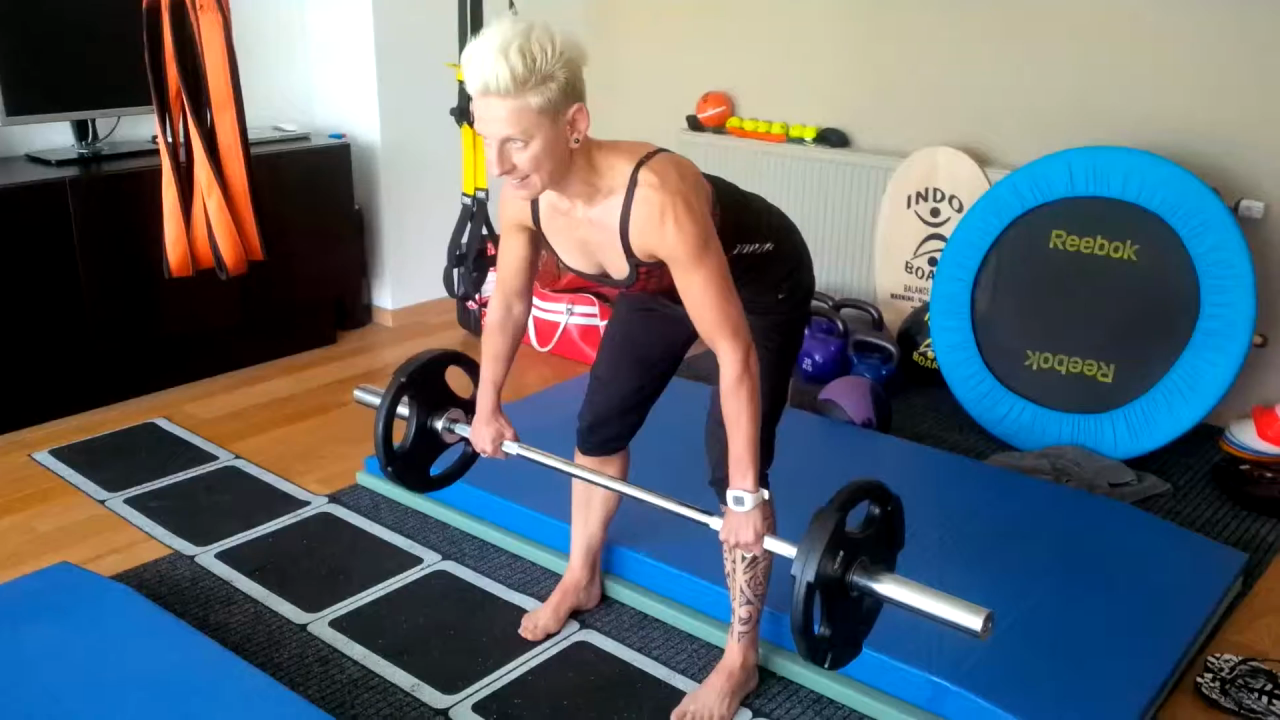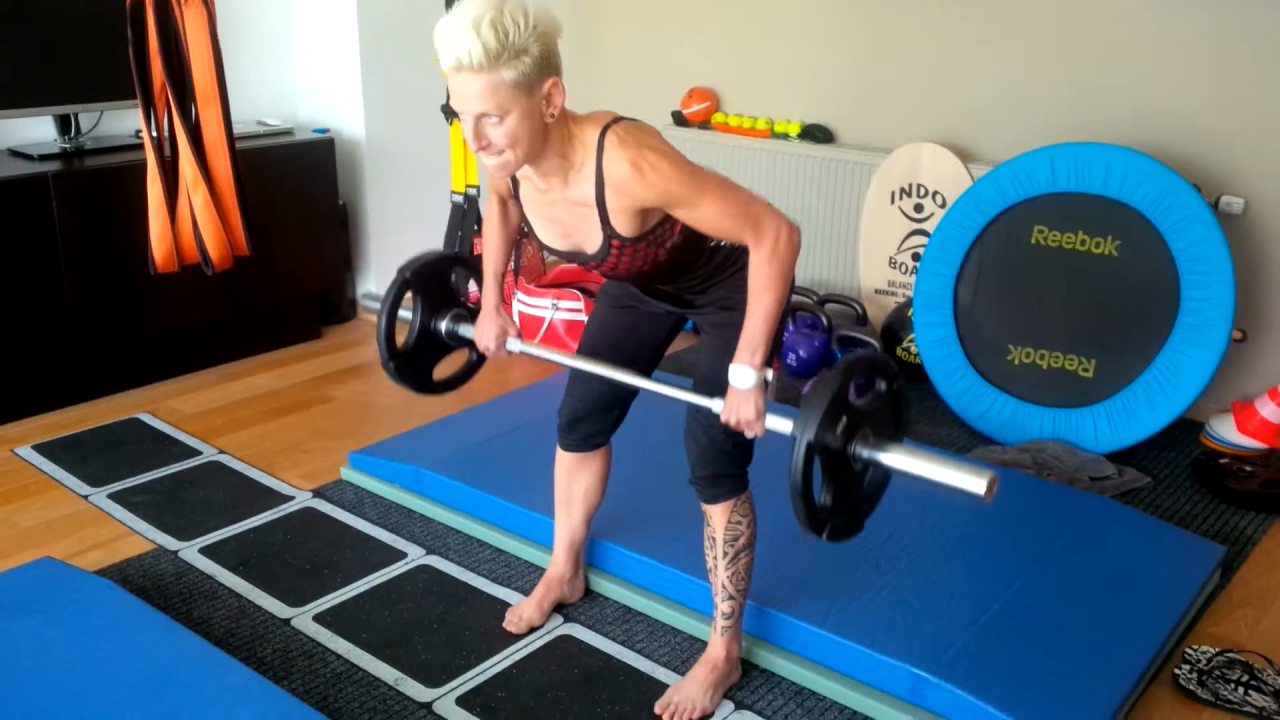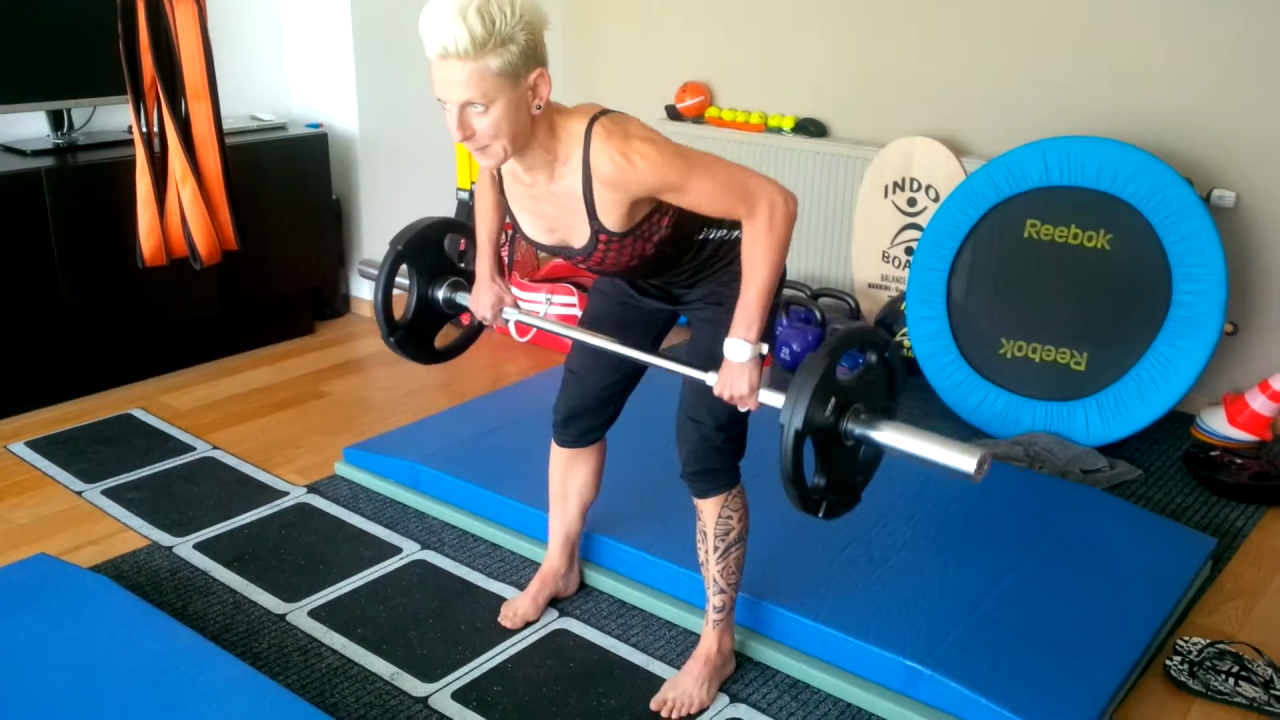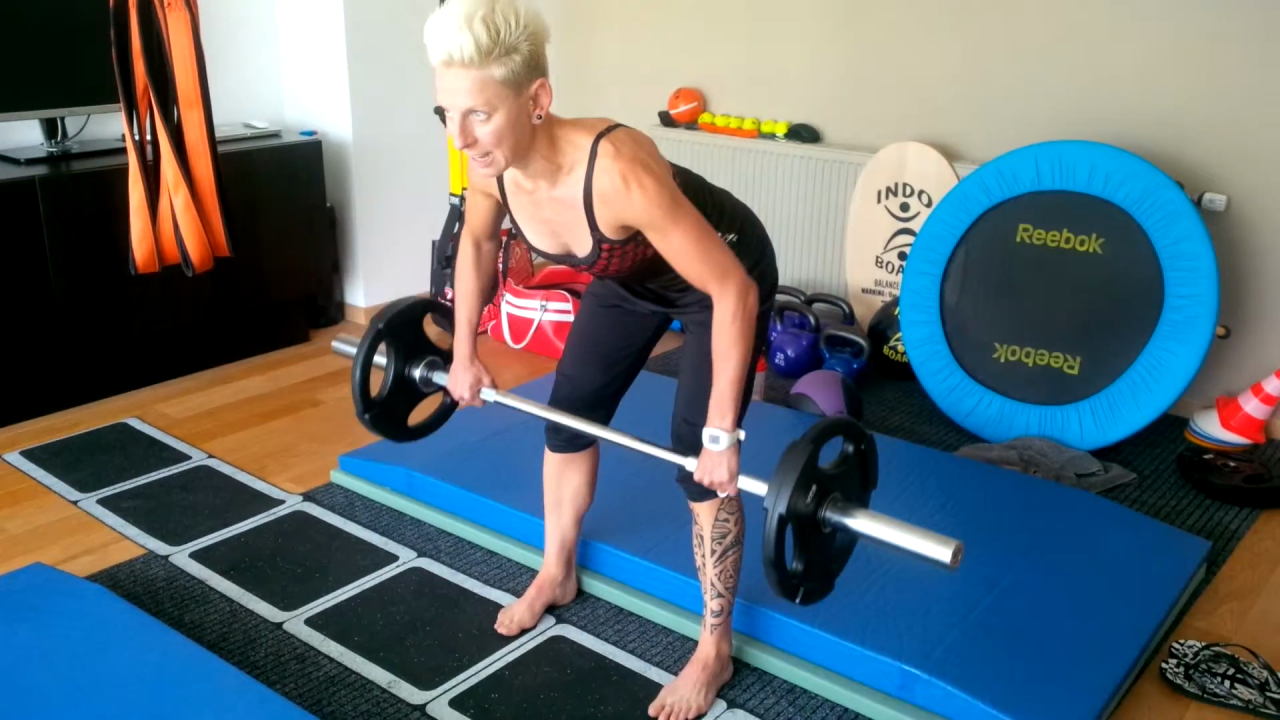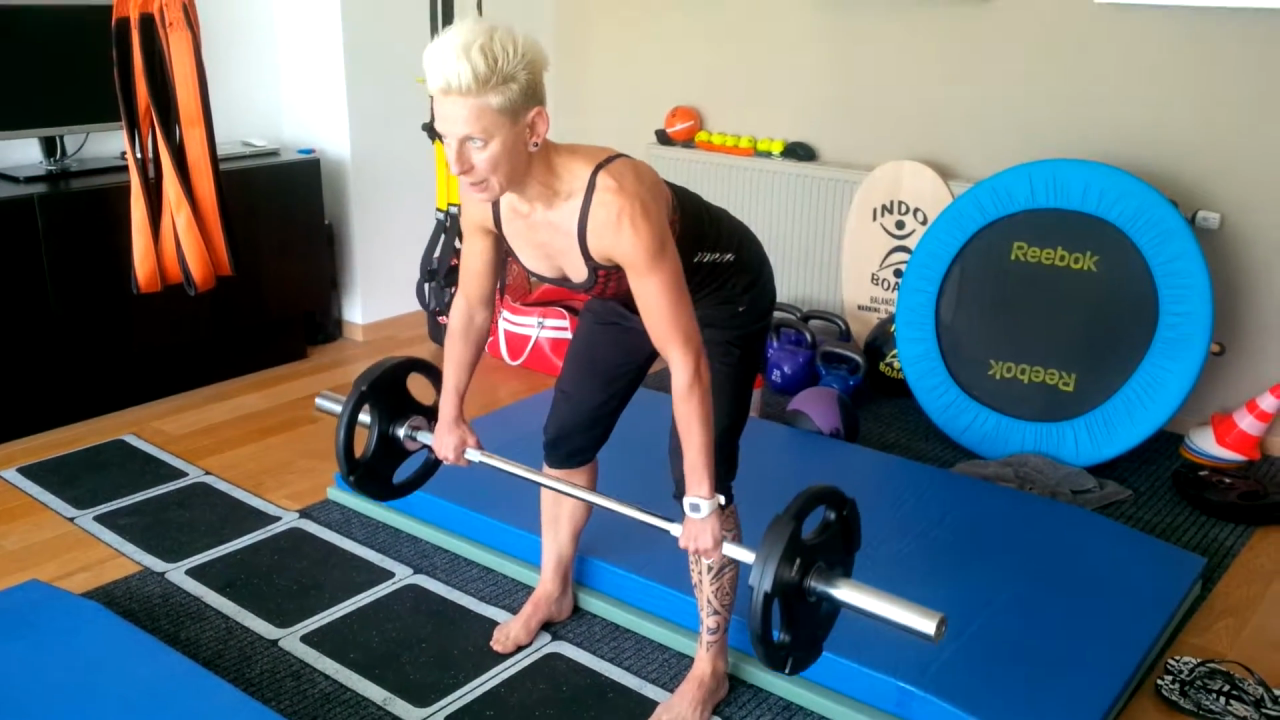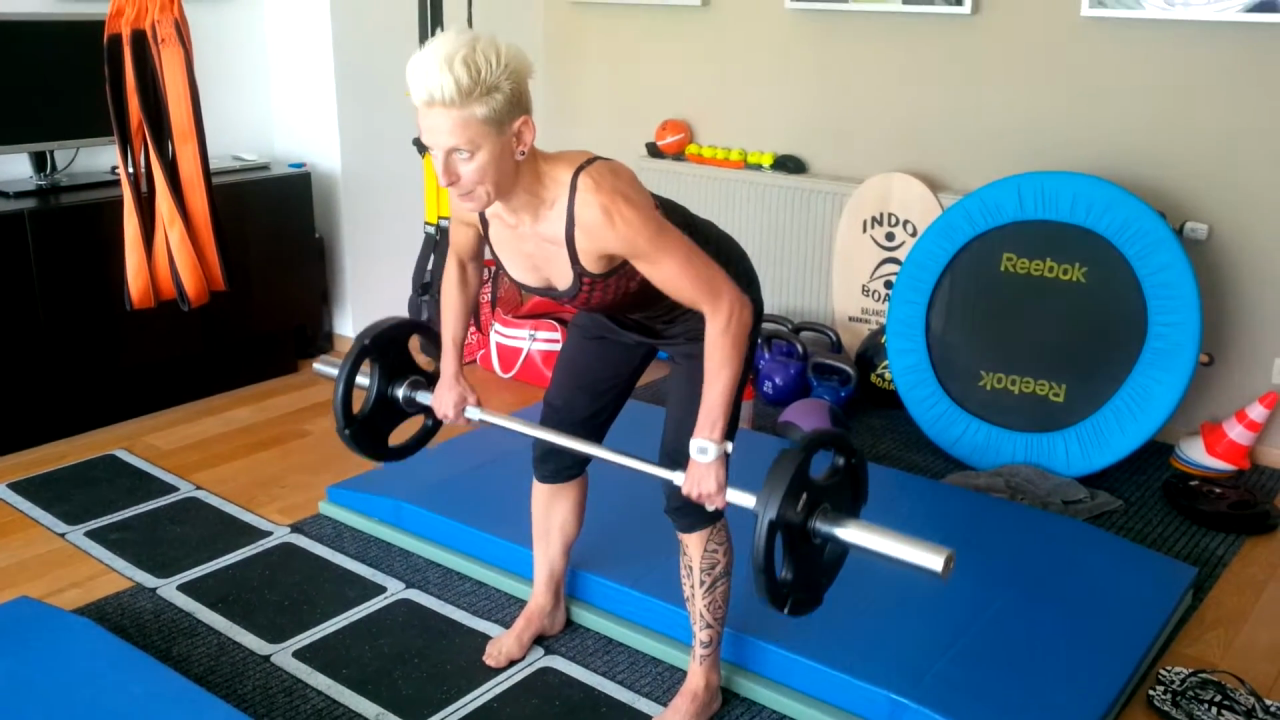
dt=0.5s
person 1, frame 1
left shoulder: (656, 200)
right shoulder: (524, 196)
left elbow: (734, 354)
right elbow: (508, 301)
left wrist: (743, 496)
right wrist: (486, 406)
left hip: (761, 280)
right hip: (660, 282)
left knee: (731, 461)
right knee: (598, 424)
left ankle: (740, 659)
right ankle: (581, 579)
person 1, frame 2
left shoulder: (626, 161)
right shoulder: (507, 158)
left elbow: (774, 236)
left wrist: (748, 374)
right wrist: (490, 301)
left hip: (729, 279)
right hip: (643, 279)
left knee: (713, 457)
right knee: (580, 418)
left ankle: (724, 650)
right ankle: (565, 572)
person 1, frame 3
left shoulder: (614, 153)
right shoulder: (497, 149)
left elbow: (771, 204)
left wrist: (743, 346)
right wrist: (487, 271)
left hip: (720, 270)
right hip: (634, 272)
left knee: (704, 451)
right knee: (575, 414)
left ankle: (716, 644)
right ankle: (559, 568)
person 1, frame 4
left shoulder: (617, 171)
right shoulder: (492, 167)
left elbow: (732, 292)
right elbow: (477, 243)
left wrist: (721, 433)
right wrist: (465, 350)
left hip: (722, 271)
right hip: (631, 272)
left knee: (698, 457)
right knee: (568, 415)
left ankle: (714, 649)
right ankle: (557, 574)
person 1, frame 5
left shoulder: (615, 205)
right shoulder: (485, 197)
left elbow: (686, 363)
right elbow: (471, 308)
left wrist: (700, 503)
right wrist: (449, 415)
left hip: (722, 292)
right hip: (626, 290)
left knee: (697, 476)
right knee: (566, 435)
right ankle: (553, 591)
person 1, frame 6
left shoulder: (597, 203)
right shoulder: (475, 197)
left elbow: (730, 307)
right elbow: (460, 266)
left wrist: (710, 449)
right wrist: (450, 371)
left hip: (703, 307)
right hip: (615, 307)
left knee: (688, 490)
right knee: (554, 450)
right ankle: (546, 604)
